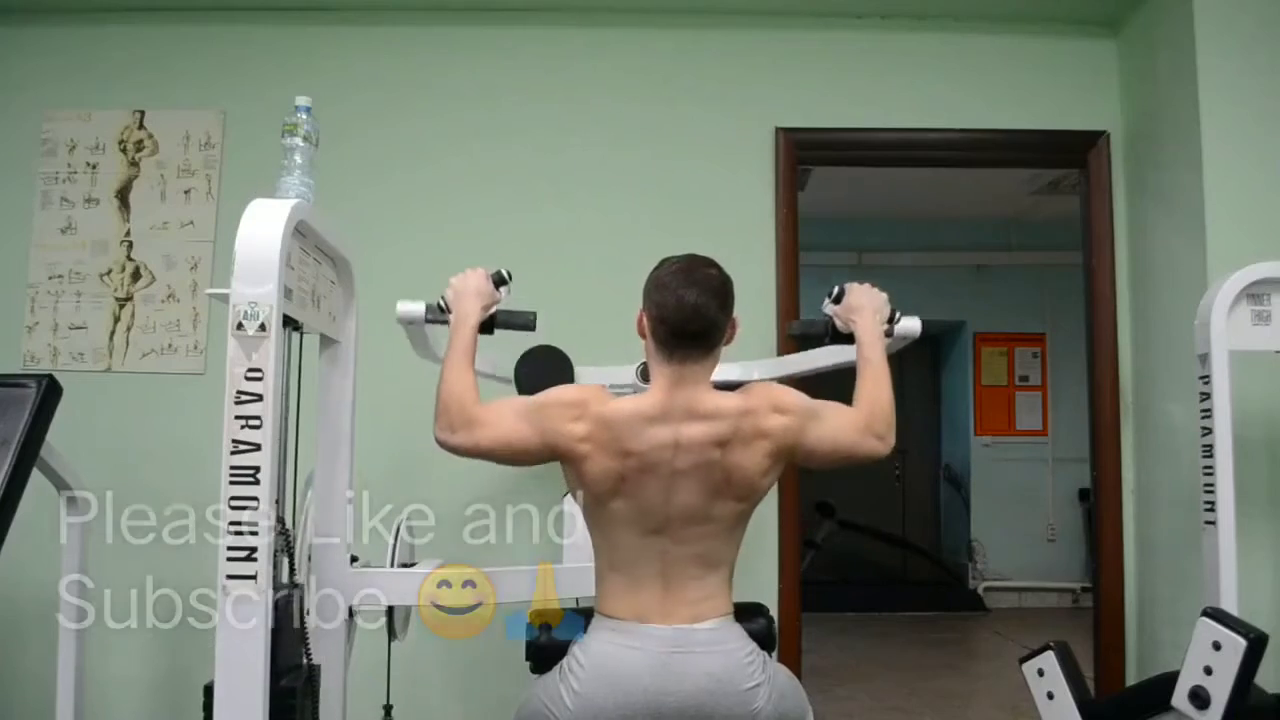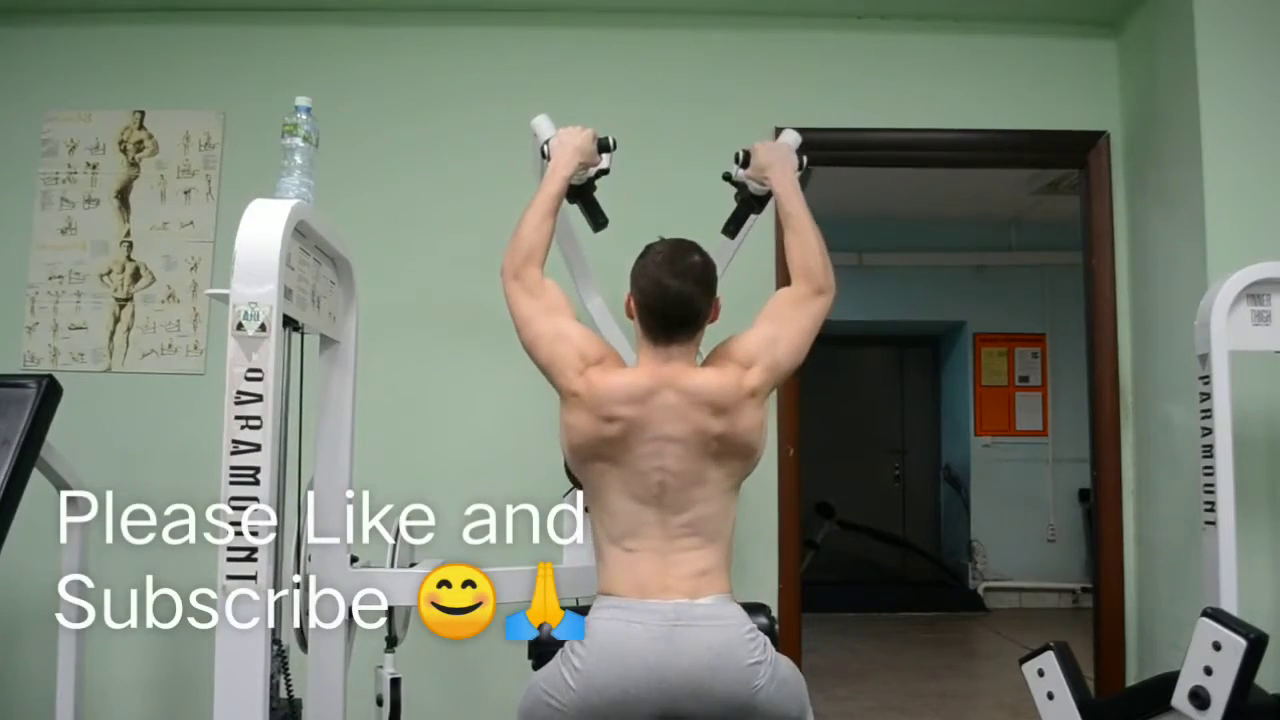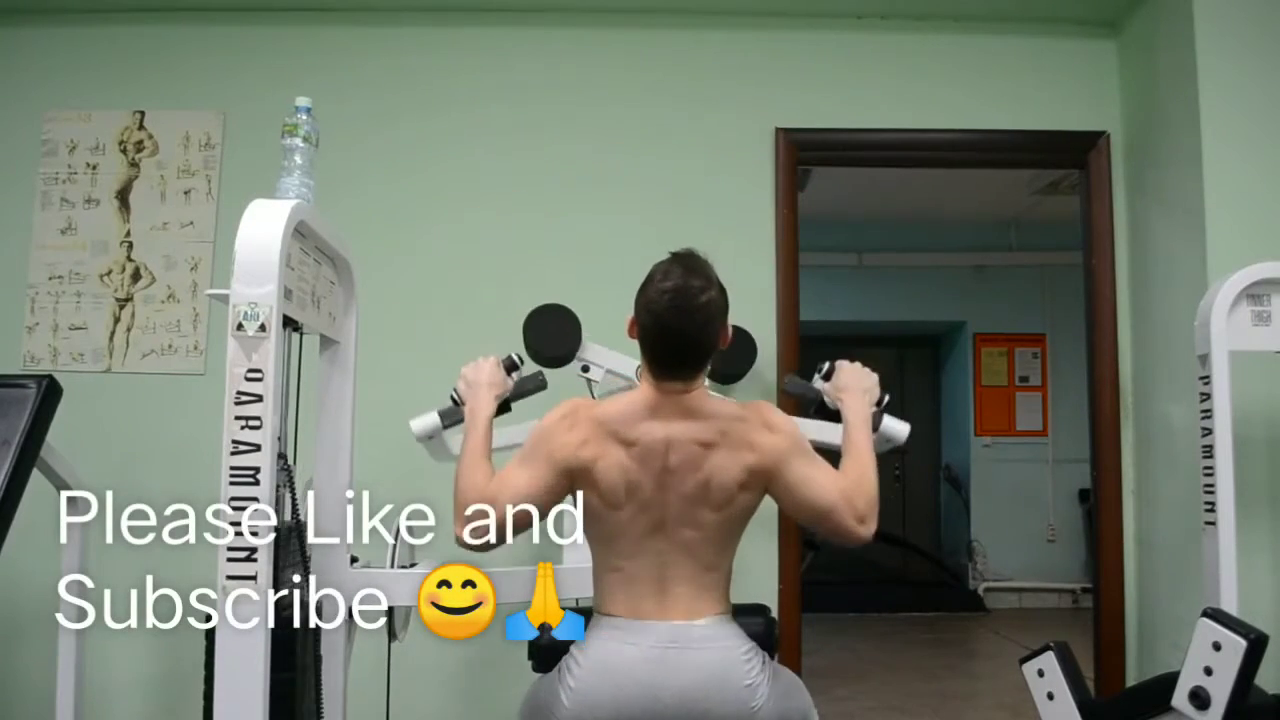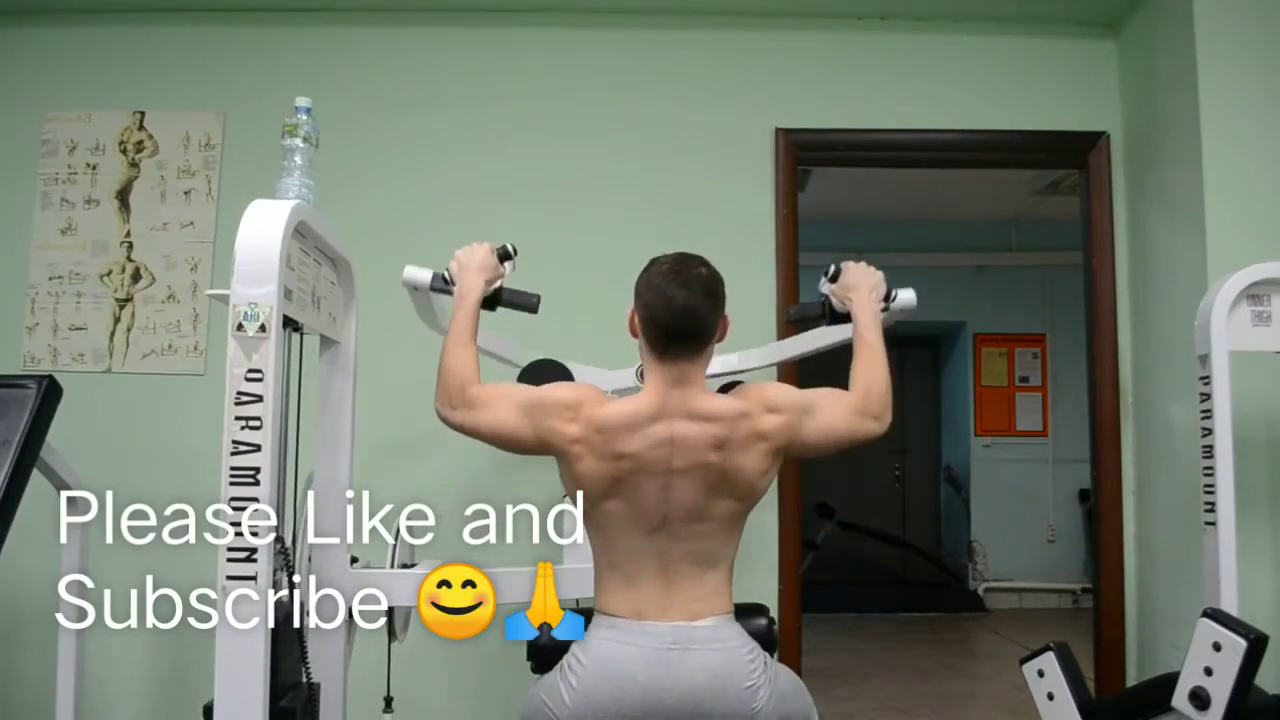
dt=1s
person 1, frame 1
left shoulder: (582, 423)
right shoulder: (767, 422)
left elbow: (455, 427)
right elbow: (877, 434)
left wrist: (467, 313)
right wrist: (868, 327)
left hip: (610, 671)
right hip: (724, 671)
person 1, frame 2
left shoulder: (588, 386)
right shoulder: (742, 386)
left elbow: (521, 275)
right elbow: (815, 287)
left wrist: (561, 169)
right wrist: (782, 180)
left hip: (613, 647)
right hip: (723, 645)
person 1, frame 3
left shoulder: (576, 430)
right shoulder: (761, 434)
left elbow: (474, 528)
right elbow: (857, 524)
left wrist: (481, 410)
right wrist: (857, 412)
left hip: (606, 672)
right hip: (721, 672)
person 1, frame 4
left shoulder: (577, 423)
right shoulder: (761, 423)
left elbow: (456, 403)
right elbow: (871, 413)
left wrist: (470, 288)
right wrist: (863, 304)
left hip: (608, 668)
right hip: (723, 666)
